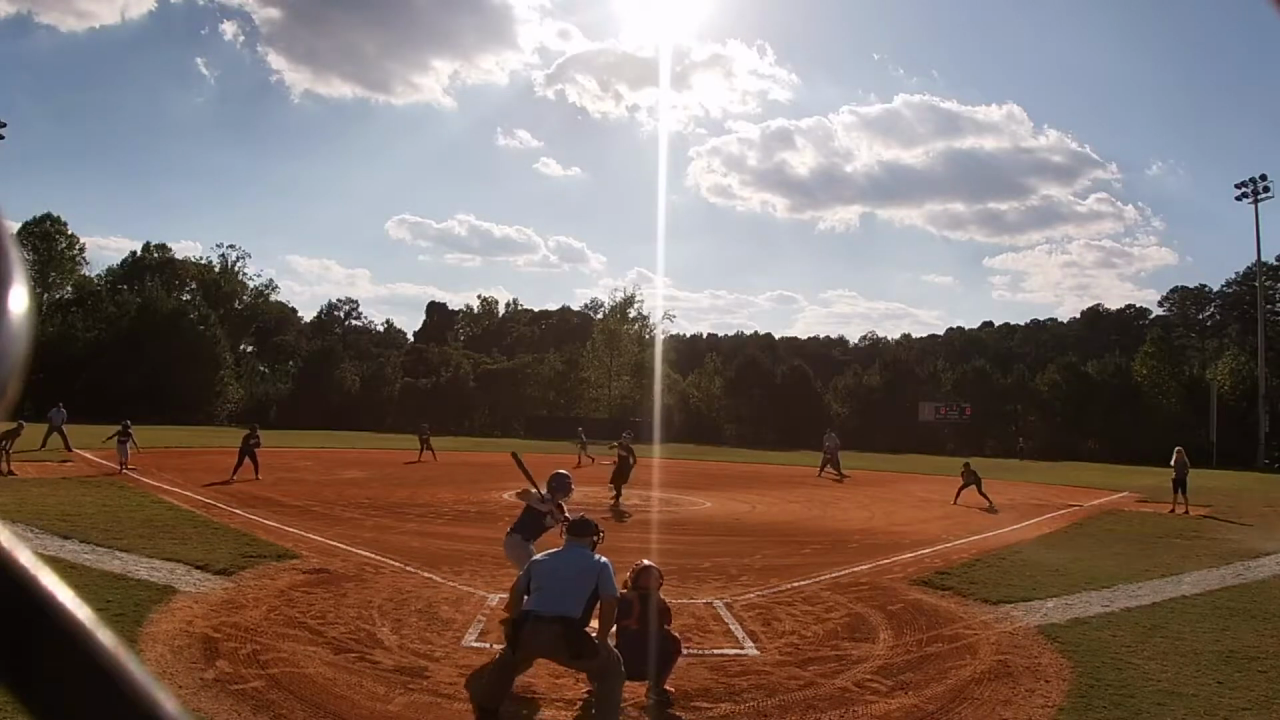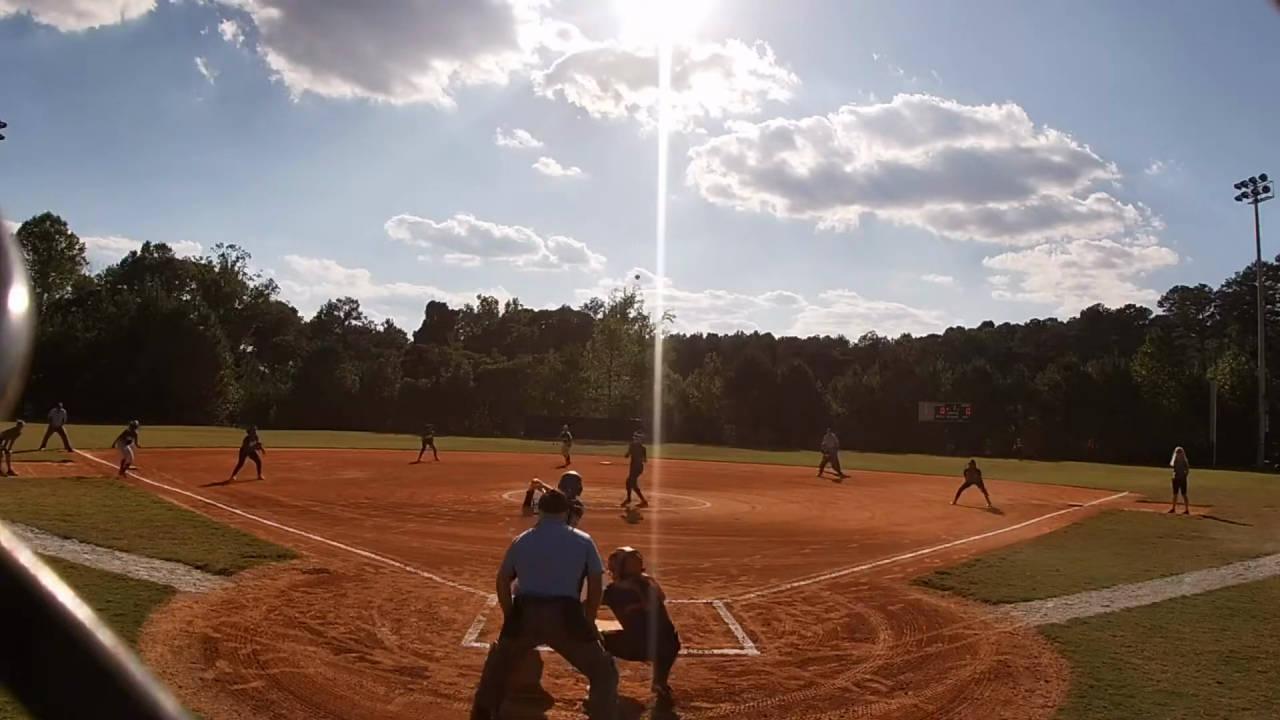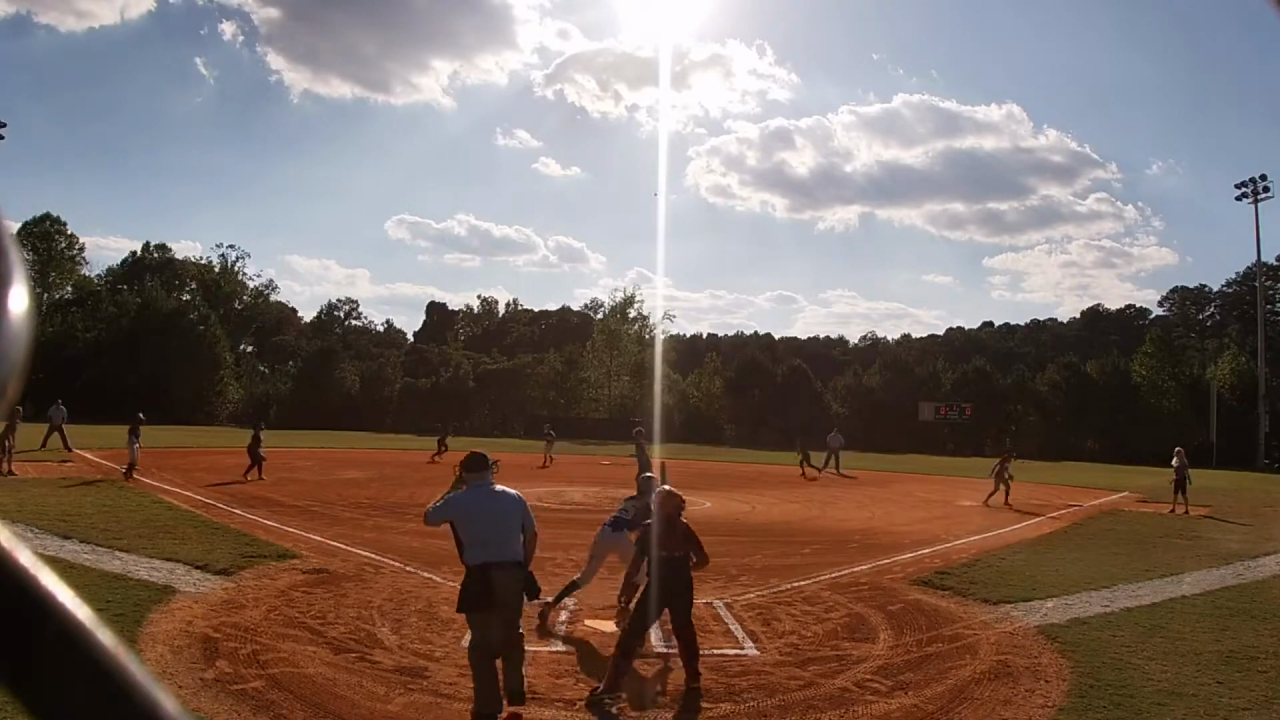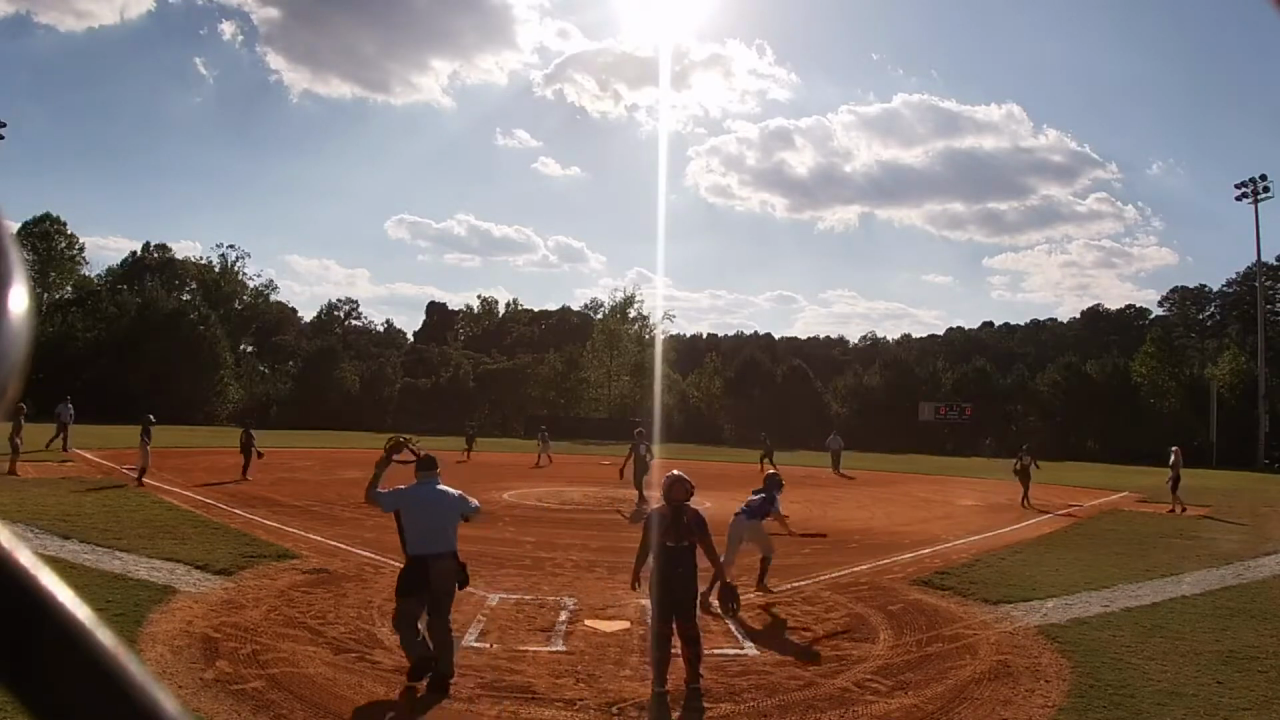
dt=0.5s
person 1, frame 1
left shoulder: (540, 559)
right shoulder: (599, 563)
left elbow: (516, 592)
right elbow: (609, 603)
left wrist: (517, 631)
right wrist: (602, 638)
left hip: (527, 632)
right hip: (565, 635)
left knee: (508, 657)
right knee: (610, 666)
person 1, frame 2
left shoulder: (521, 540)
right shoulder: (583, 540)
left elbow: (502, 582)
right elbow: (595, 584)
left wrist: (510, 617)
right wrist: (589, 620)
left hip: (525, 615)
right hip: (565, 616)
left knee: (500, 656)
right knee: (602, 668)
person 1, frame 3
left shoulder: (457, 501)
right shoulder: (514, 497)
left elbow: (428, 518)
right elbow: (531, 536)
left wrist: (454, 489)
right wrist: (523, 568)
left hip: (482, 580)
right hip: (514, 576)
left knee: (482, 646)
right knee: (510, 638)
right ankle: (515, 691)
person 1, frame 4
left shoulder: (403, 495)
right shoulder: (453, 496)
left elbow: (370, 497)
right elbow: (475, 509)
left wrist: (379, 471)
left hip: (419, 568)
right hip: (448, 566)
left knee: (404, 619)
right knee: (440, 622)
left ankle: (421, 660)
right ankle: (441, 677)
person 2, frame 1
left shoulder: (622, 599)
right shoulder: (660, 603)
right elbow: (666, 629)
left hip: (623, 666)
right hip: (653, 667)
right knee: (673, 641)
right ankle: (657, 689)
person 2, frame 2
left shoulder: (615, 590)
right shoulder: (649, 582)
left hip: (638, 646)
right hip: (668, 646)
left knee: (599, 640)
right ankle: (661, 684)
person 2, frame 3
left shoulder: (649, 528)
right shoulder: (684, 528)
left elbow: (636, 564)
right elbow: (702, 560)
left wrist: (624, 591)
left hip: (658, 587)
right hip: (682, 587)
left knee: (632, 635)
right knee: (684, 630)
left ankle: (611, 689)
right ankle: (693, 682)
person 2, frame 4
left shoulder: (655, 515)
right shoulder: (694, 516)
left elbow: (645, 548)
right elbow: (709, 549)
left hip: (662, 579)
right hip: (687, 579)
left knee: (661, 632)
right knee: (688, 630)
left ankle: (659, 687)
right ankle: (693, 684)
